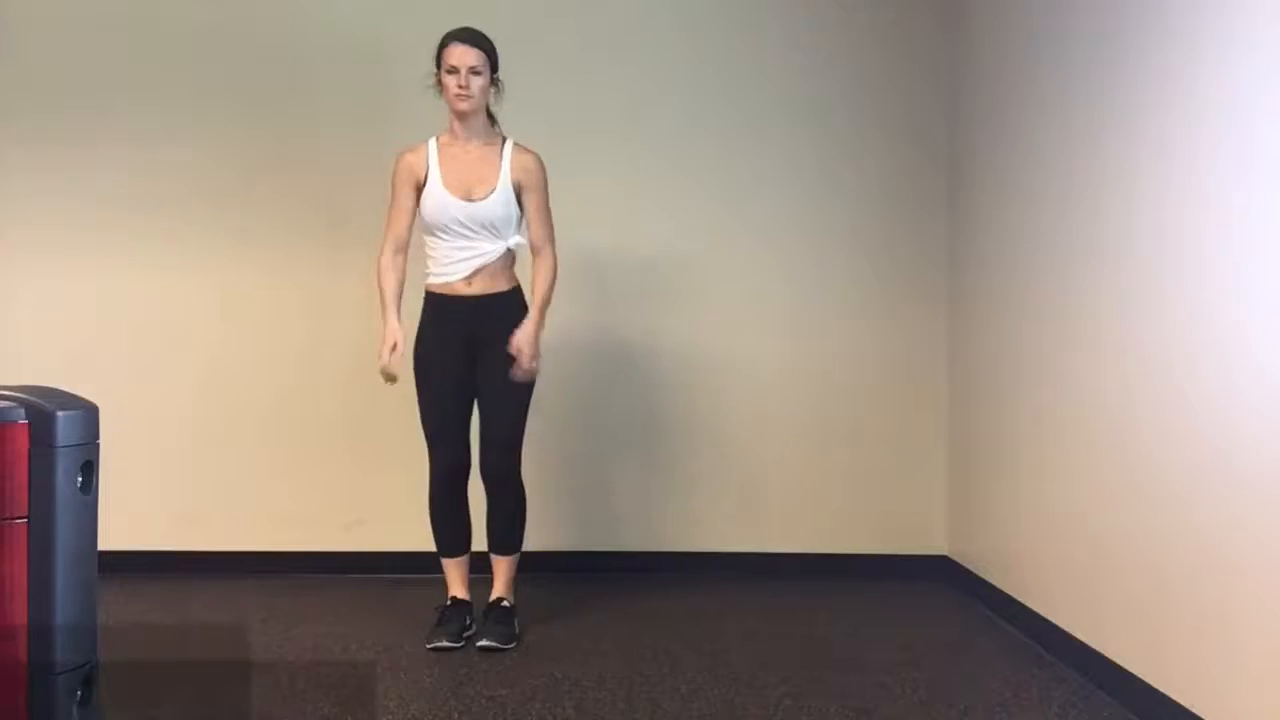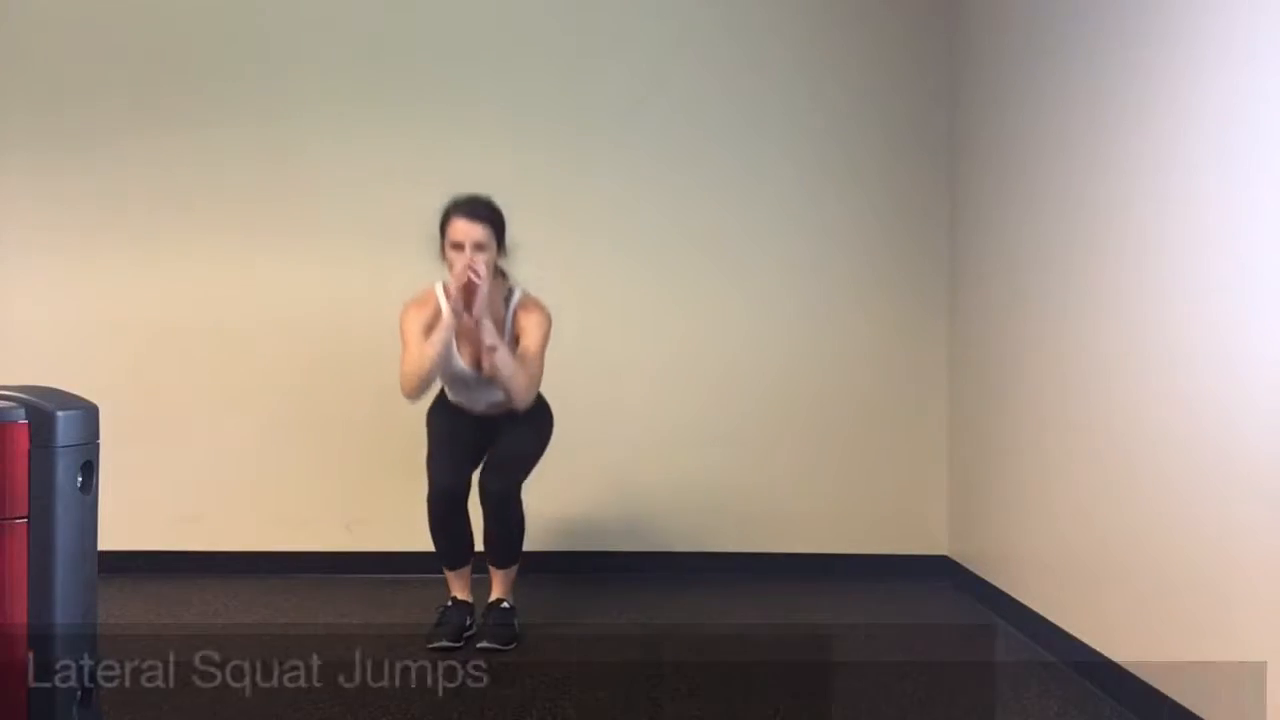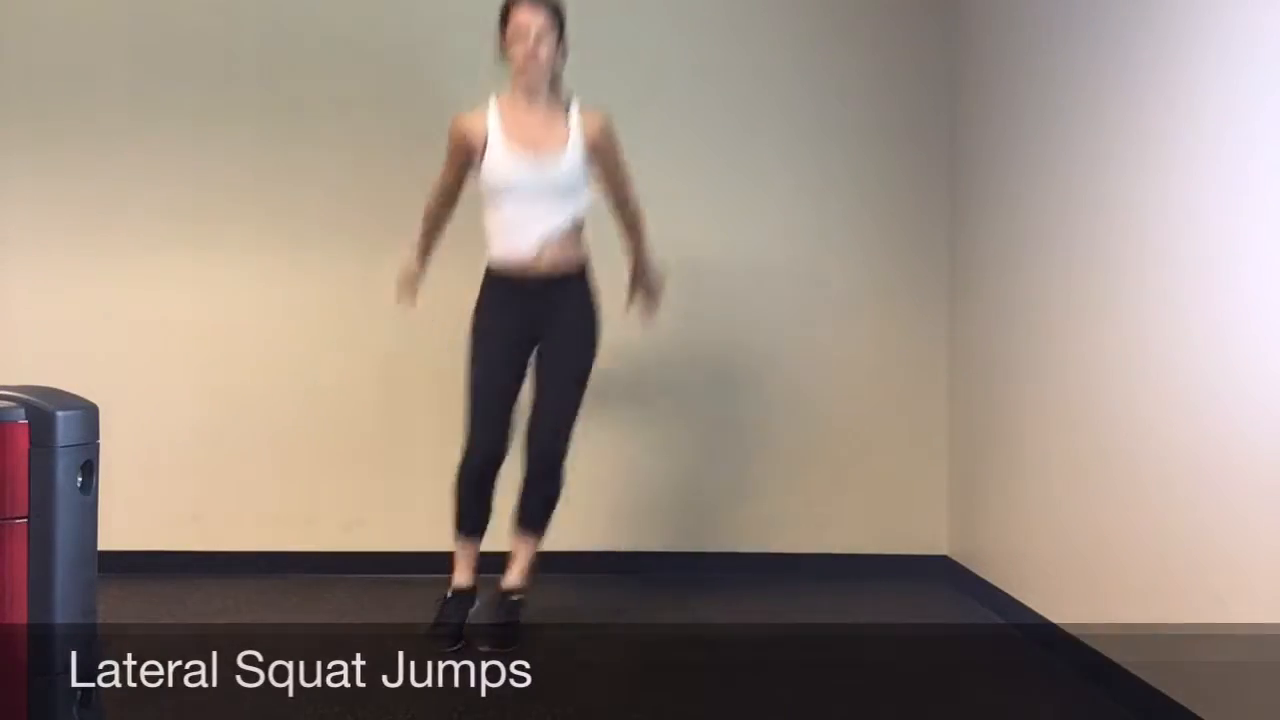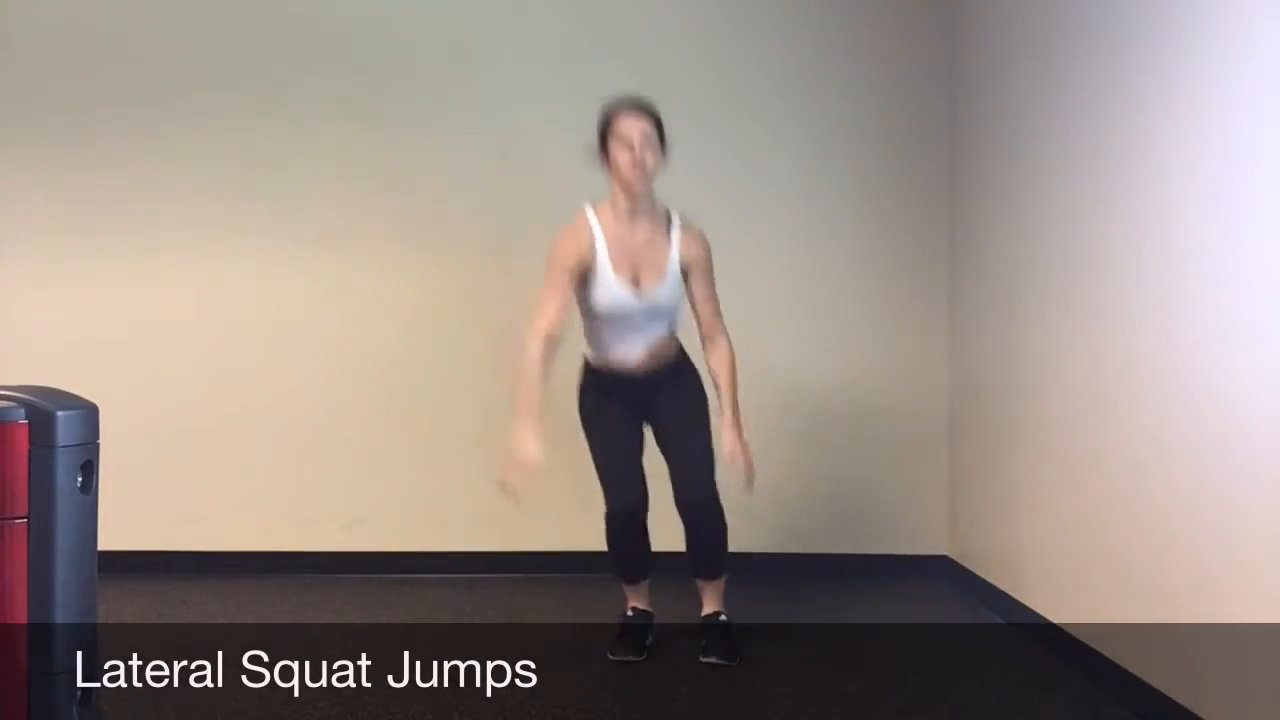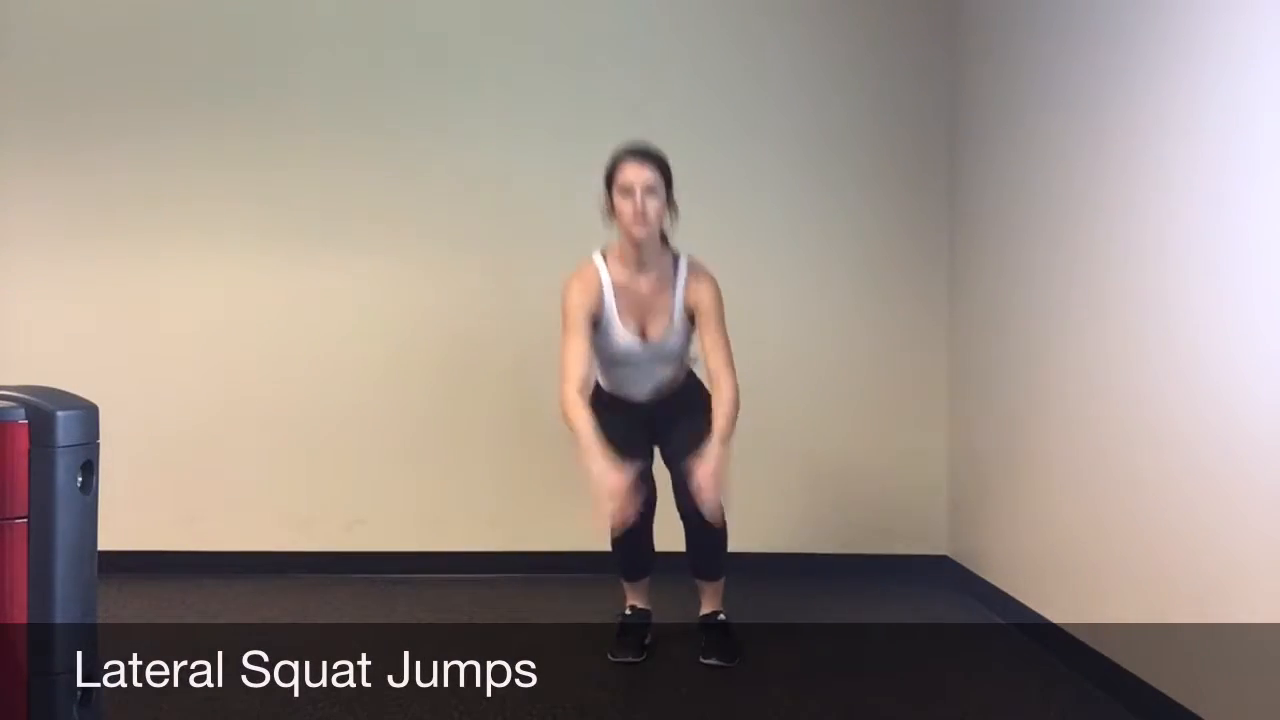
dt=0.5s
person 1, frame 1
left shoulder: (522, 162)
right shoulder: (415, 161)
left elbow: (545, 256)
right elbow: (393, 249)
left wrist: (533, 323)
right wrist: (390, 321)
left hip: (504, 322)
right hip: (442, 322)
left knee: (500, 462)
right knee: (447, 463)
left ankle: (502, 599)
right ankle: (457, 599)
person 1, frame 2
left shoulder: (529, 313)
right shoulder: (424, 308)
left elbow: (524, 395)
right elbow: (412, 387)
left wrist: (484, 324)
right wrist: (451, 320)
left hip: (519, 420)
right hip: (457, 416)
left knee: (498, 488)
right knee: (444, 491)
left ankle: (501, 602)
right ankle: (459, 601)
person 1, frame 3
left shoulder: (589, 124)
right shoulder: (476, 127)
left elbow: (623, 195)
right elbow: (444, 195)
left wrist: (641, 265)
right wrist: (419, 262)
left hip: (568, 299)
right hip: (503, 299)
left knee: (548, 443)
right knee: (484, 444)
left ankle: (516, 585)
right ankle: (461, 583)
person 1, frame 4
left shoulder: (687, 240)
right shoulder: (581, 238)
left elbow: (716, 337)
right elbow: (542, 334)
left wrist: (732, 423)
right wrist: (527, 426)
left hip: (673, 380)
right hip: (606, 388)
left knee: (697, 493)
right knee: (625, 499)
left ankle: (714, 614)
right ankle: (636, 610)
person 1, frame 5
left shoulder: (697, 284)
right shoulder: (587, 287)
left elbow: (724, 381)
right elbow: (573, 390)
left wrist: (714, 455)
right wrist: (601, 467)
left hip: (681, 405)
right hip: (616, 409)
left knee: (701, 500)
right knee: (630, 500)
left ankle: (713, 614)
right ankle: (636, 608)
